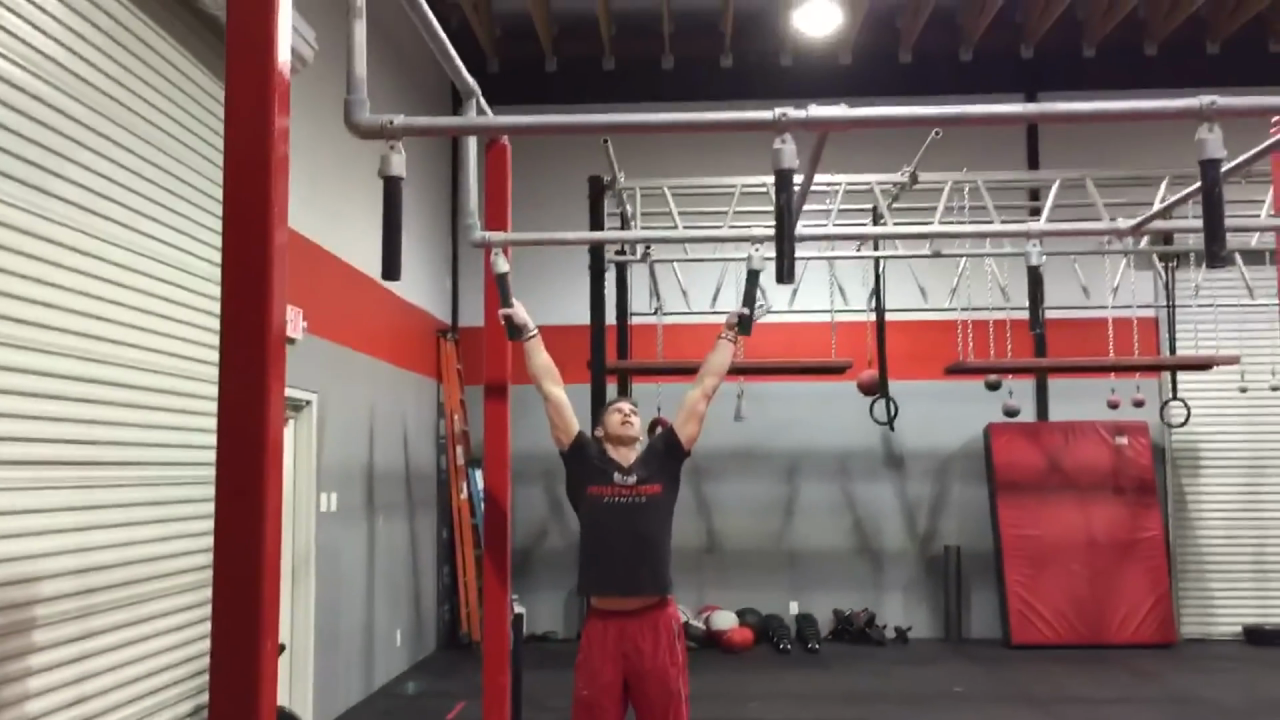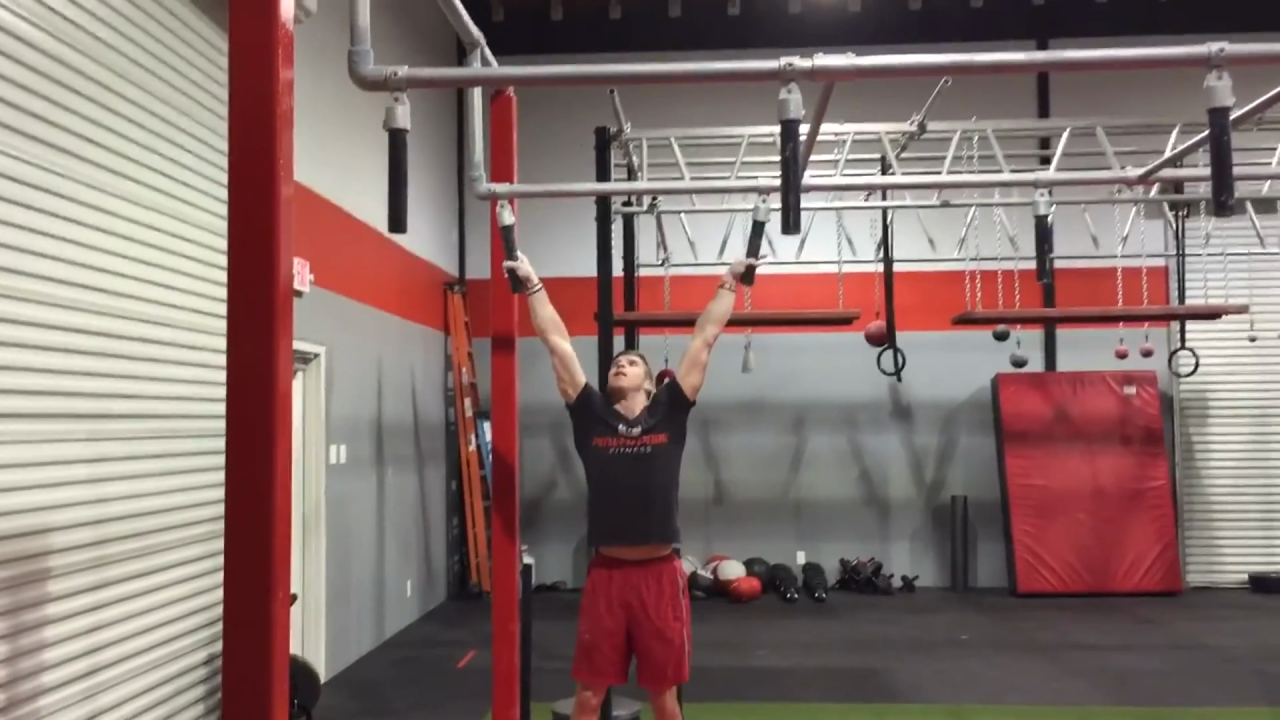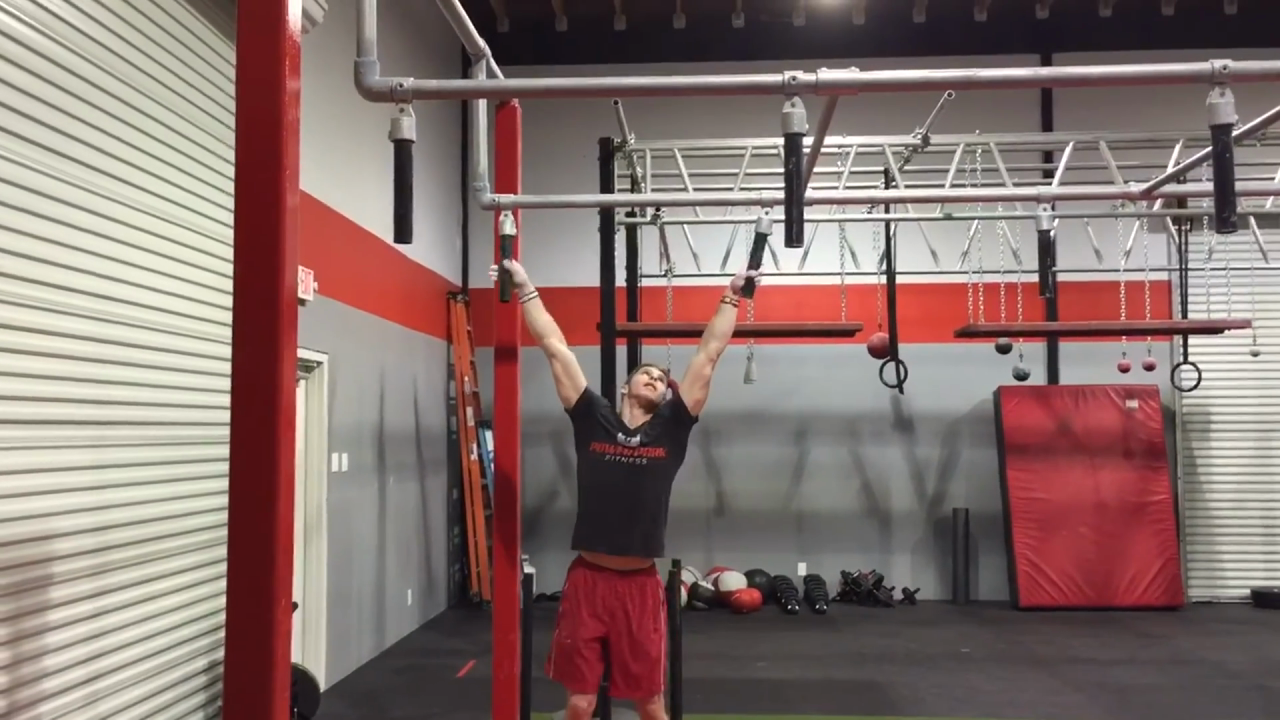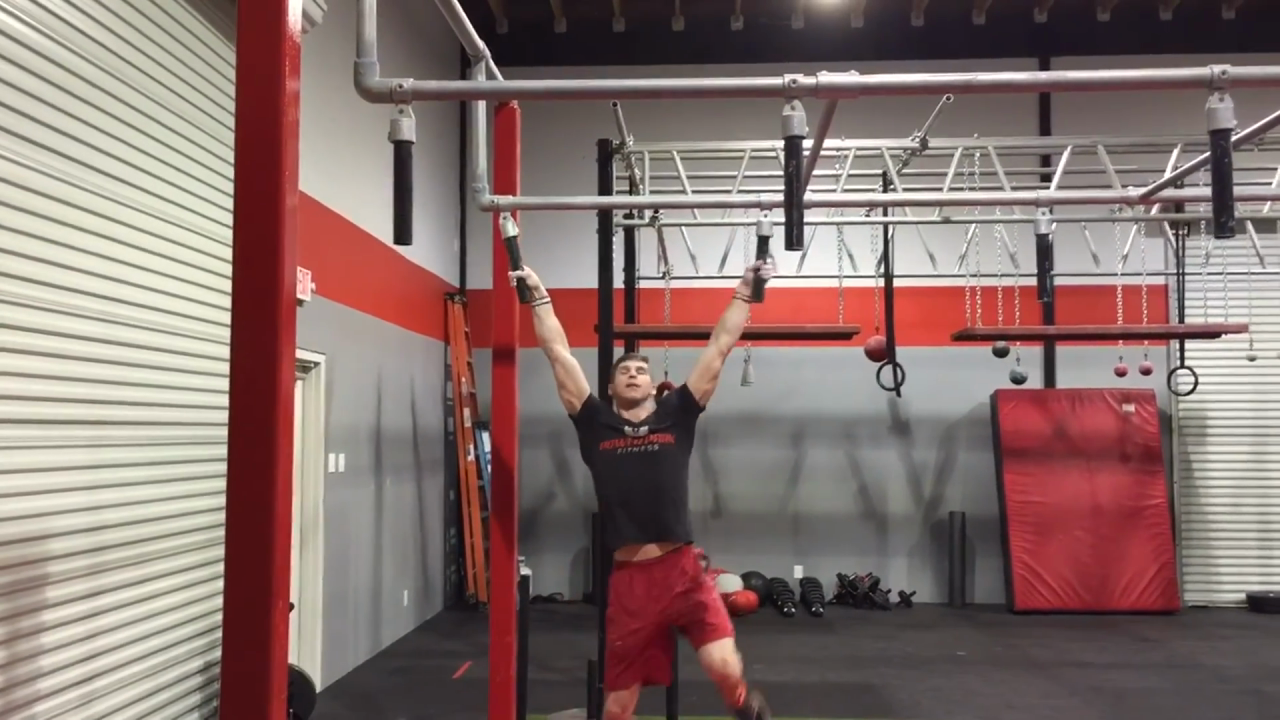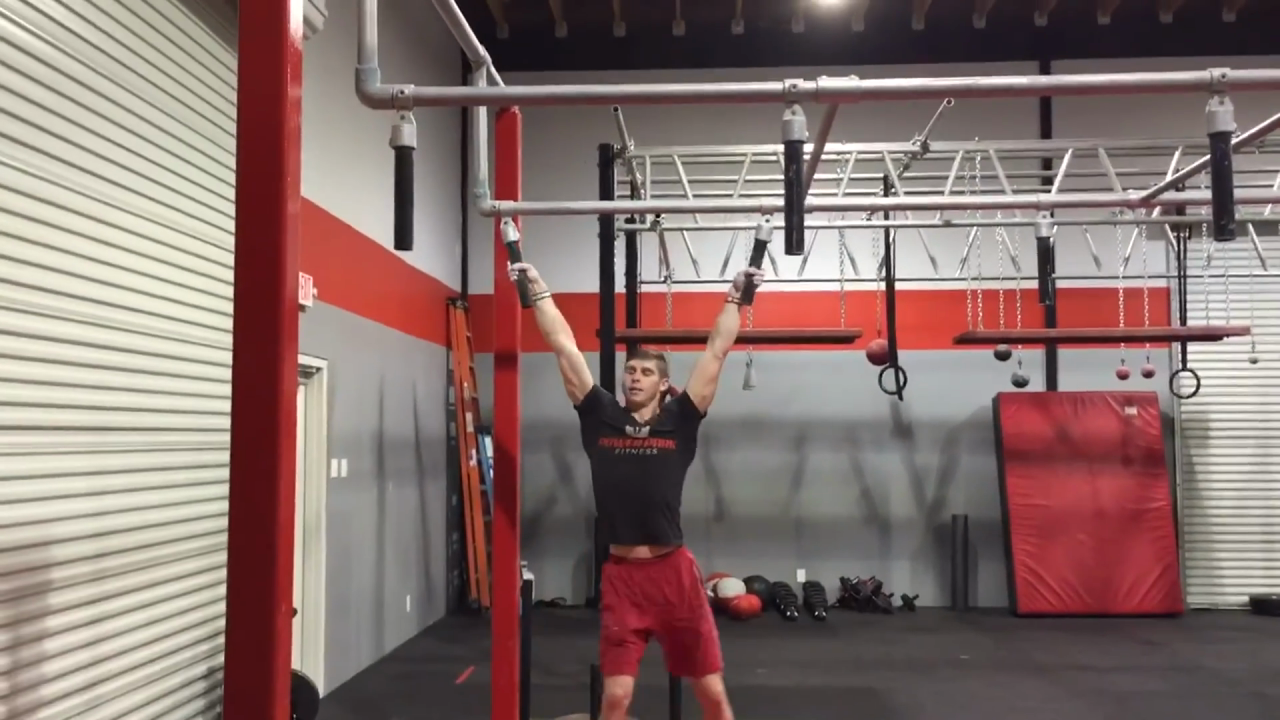
dt=1s
person 1, frame 1
left shoulder: (663, 459)
right shoulder: (585, 463)
left elbow: (703, 390)
right elbow: (552, 391)
left wrist: (728, 333)
right wrist: (528, 329)
left hip: (655, 623)
right hip: (603, 625)
person 1, frame 2
left shoulder: (669, 413)
right shoulder: (591, 414)
left elbow: (704, 339)
right elbow: (558, 343)
left wrist: (729, 281)
right wrist: (532, 283)
left hip: (659, 573)
right hip: (606, 574)
person 1, frame 3
left shoulder: (671, 427)
right shoulder: (592, 419)
left elbow: (708, 354)
right elbow: (556, 347)
left wrist: (730, 297)
right wrist: (524, 286)
left hip: (640, 584)
right hip: (588, 581)
person 1, frame 4
left shoulder: (677, 416)
right shoulder: (596, 423)
left elbow: (718, 349)
right elbow: (558, 352)
left wrist: (744, 290)
right wrist: (539, 294)
left hip: (682, 570)
right hip: (629, 580)
left knee: (723, 668)
person 1, frame 5
left shoulder: (679, 421)
right shoulder: (601, 417)
left elbow: (716, 351)
right elbow: (565, 347)
left wrist: (735, 296)
right wrist: (539, 289)
left hip: (673, 572)
right hip: (621, 575)
